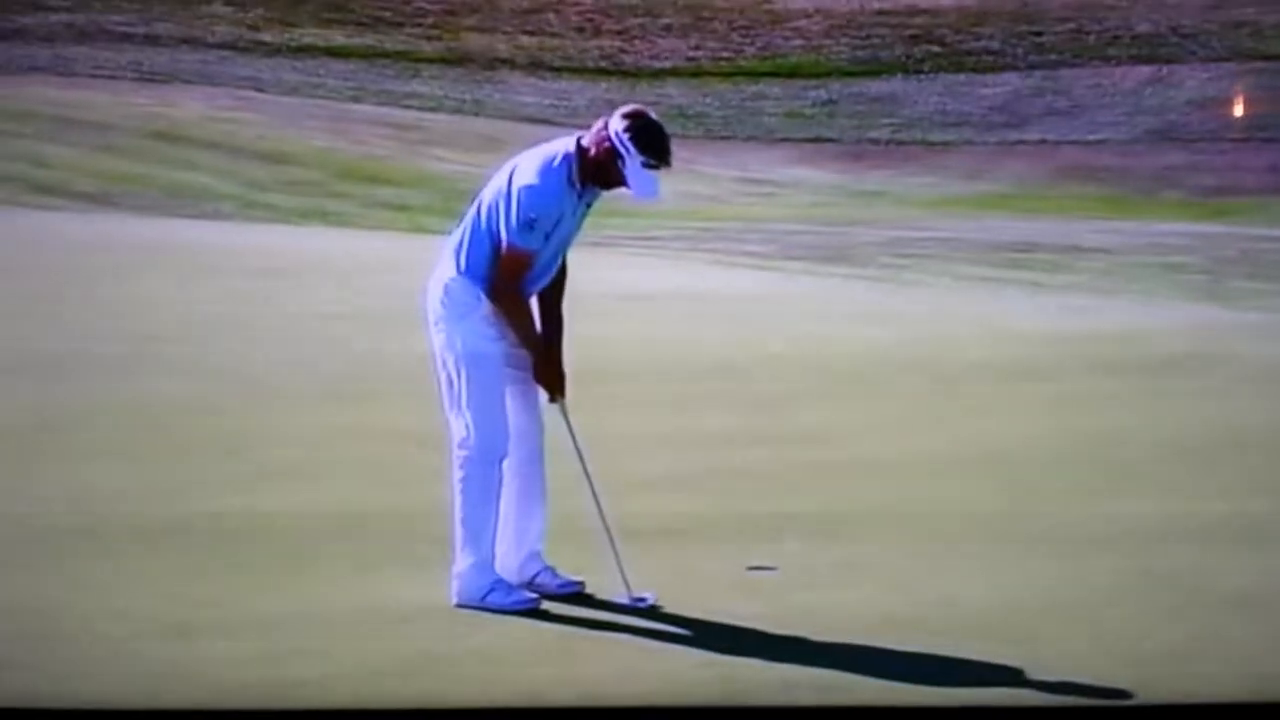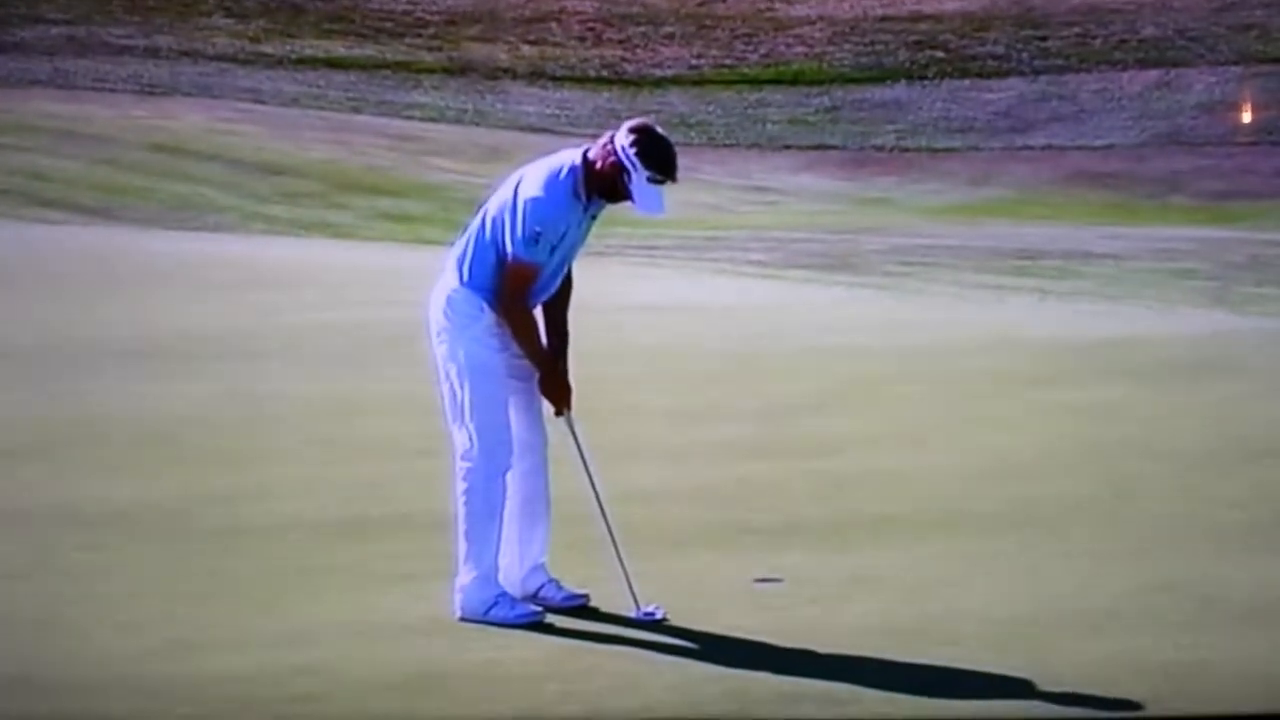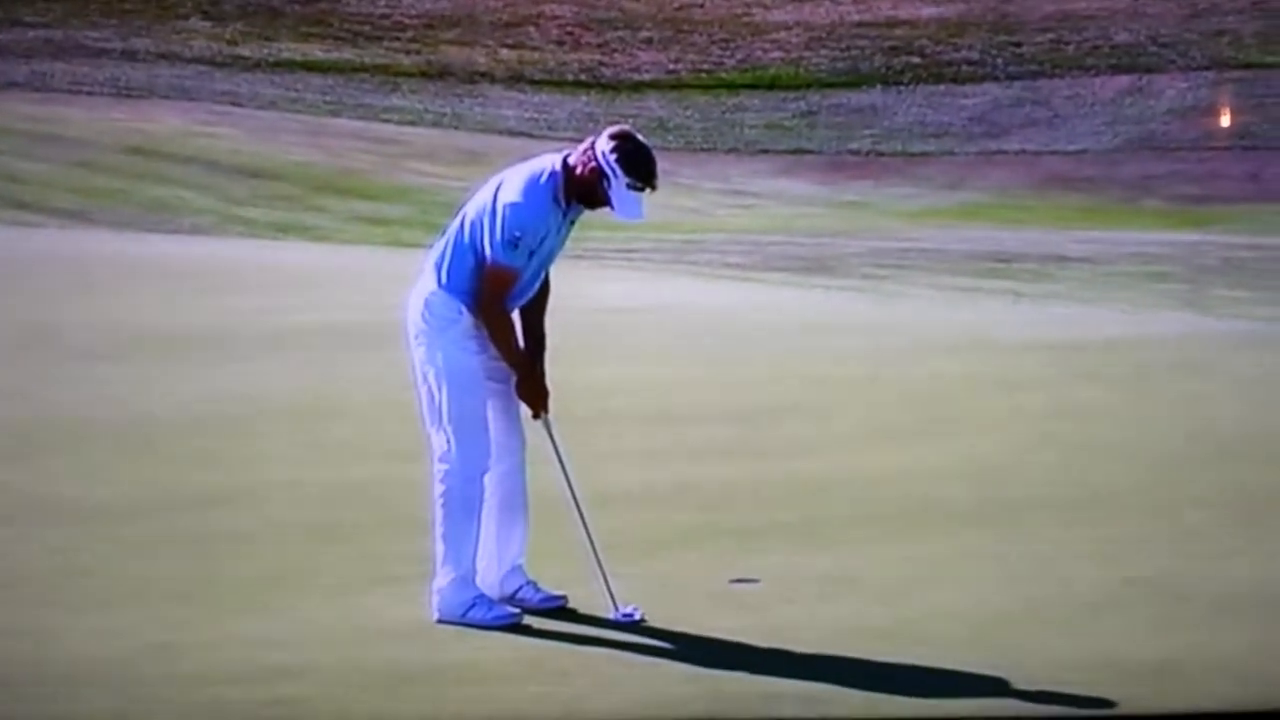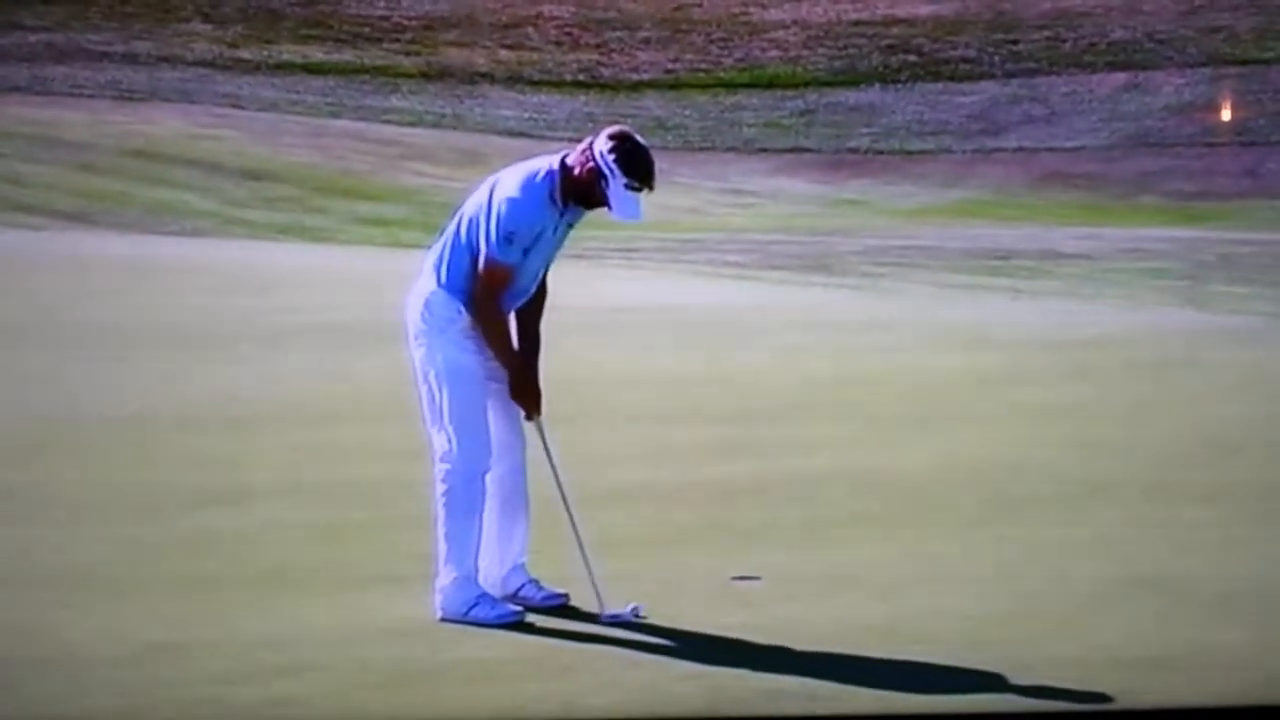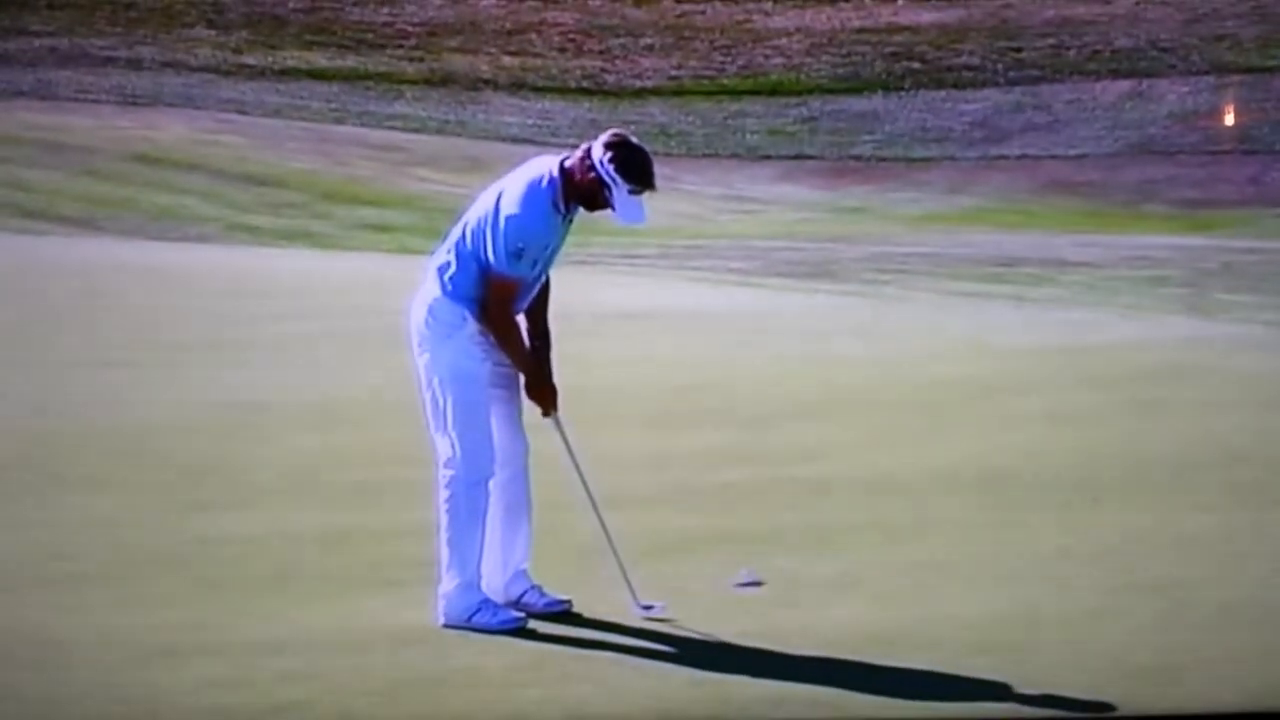
dt=1s
person 1, frame 1
left shoulder: (585, 178)
right shoulder: (541, 184)
right elbow: (506, 284)
left wrist: (553, 345)
right wrist: (541, 355)
left hip: (501, 304)
right hip: (468, 300)
left knee: (525, 438)
right knee: (484, 442)
left ankle: (521, 563)
right ankle: (475, 578)
person 1, frame 2
left shoulder: (590, 190)
right shoulder: (547, 196)
right elbow: (512, 297)
left wrist: (560, 358)
right wrist: (547, 369)
left hip: (502, 315)
right hip: (470, 312)
left knee: (529, 450)
right knee: (488, 454)
left ankle: (525, 576)
right ankle: (478, 590)
person 1, frame 3
left shoulder: (569, 195)
right shoulder: (526, 201)
right elbow: (492, 300)
left wrist: (535, 360)
right wrist: (524, 373)
left hip: (480, 317)
right hip: (448, 315)
left knee: (506, 451)
right knee: (465, 457)
left ankle: (502, 578)
right ankle: (454, 593)
person 1, frame 4
left shoulder: (570, 199)
right shoulder: (522, 200)
right elbow: (486, 297)
left wrist: (529, 364)
right wrist: (517, 373)
left hip: (481, 318)
right hip: (447, 316)
left knee: (507, 451)
right knee: (466, 457)
left ankle: (505, 576)
right ankle: (457, 591)
person 1, frame 5
left shoulder: (560, 186)
right shoulder: (528, 210)
right elbow: (498, 308)
left wrist: (542, 354)
right wrist: (533, 373)
left hip: (483, 322)
right hip: (452, 321)
left knee: (509, 456)
right knee: (470, 462)
left ankle: (507, 582)
right ankle: (460, 597)
